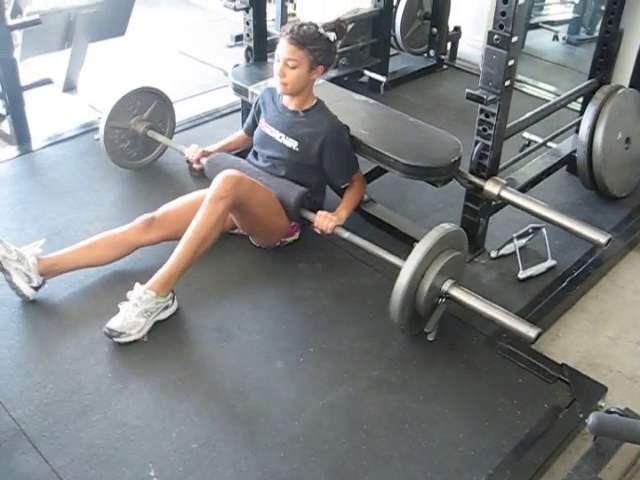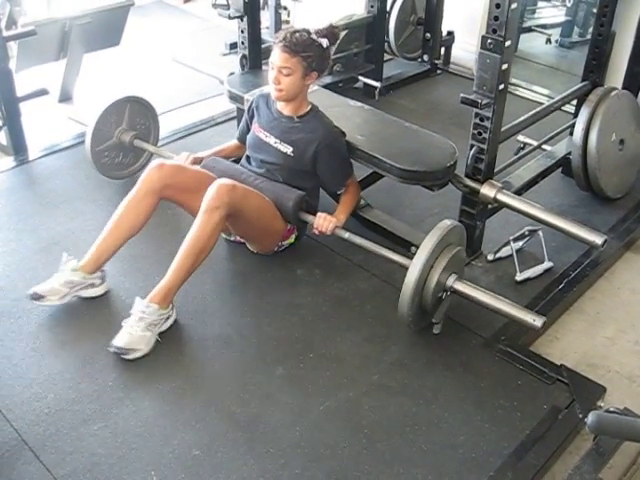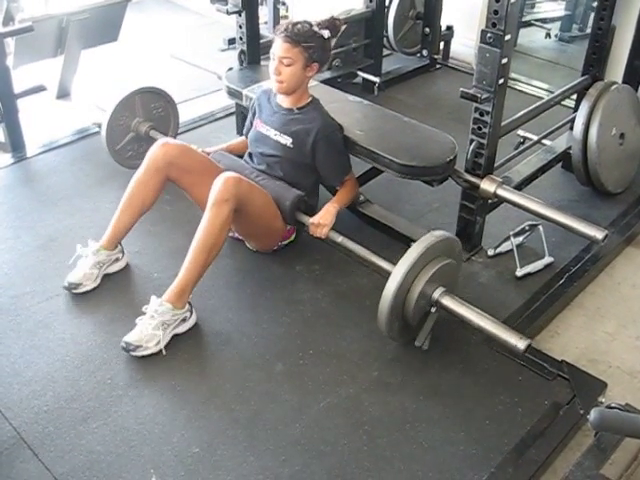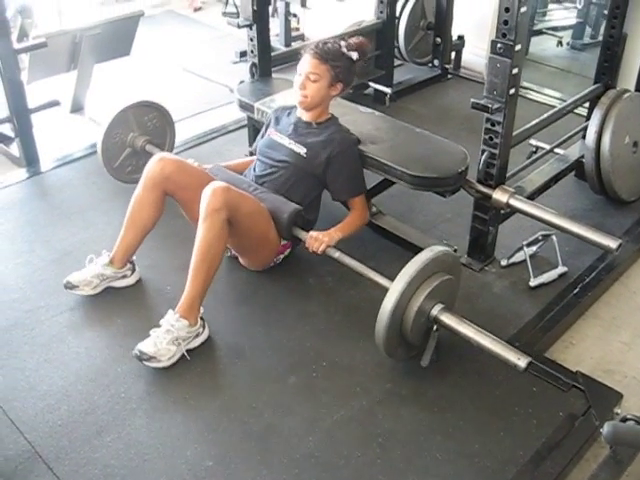
dt=0.5s
person 1, frame 1
left shoulder: (327, 129)
right shoulder: (269, 97)
left elbow: (357, 183)
left wrist: (337, 215)
right wrist: (209, 150)
left hip: (281, 219)
right hip: (237, 197)
left knee: (229, 181)
right knee: (148, 225)
left ankle: (157, 295)
right ankle: (37, 267)
person 1, frame 2
left shoulder: (322, 135)
right shoulder: (260, 103)
left elbow: (351, 186)
left wrist: (338, 215)
right wrist: (202, 157)
left hip: (275, 226)
right hip: (233, 207)
left knee: (222, 190)
right knee: (160, 171)
left ankle: (156, 306)
right ankle: (86, 272)
person 1, frame 3
left shoulder: (320, 127)
right shoulder: (264, 98)
left elbow: (349, 183)
left wrist: (330, 208)
right wrist: (208, 152)
left hip: (276, 221)
right hip: (235, 201)
left knee: (228, 183)
right knee: (165, 150)
left ankle: (174, 307)
right ankle: (107, 250)
person 1, frame 4
left shoulder: (339, 143)
right shoulder: (281, 115)
left elbow: (360, 210)
left wrist: (332, 234)
right wrist: (206, 169)
left hip: (271, 239)
right hip: (232, 219)
left knee: (217, 193)
right knee: (162, 166)
left ankle: (186, 322)
right ankle: (117, 266)
